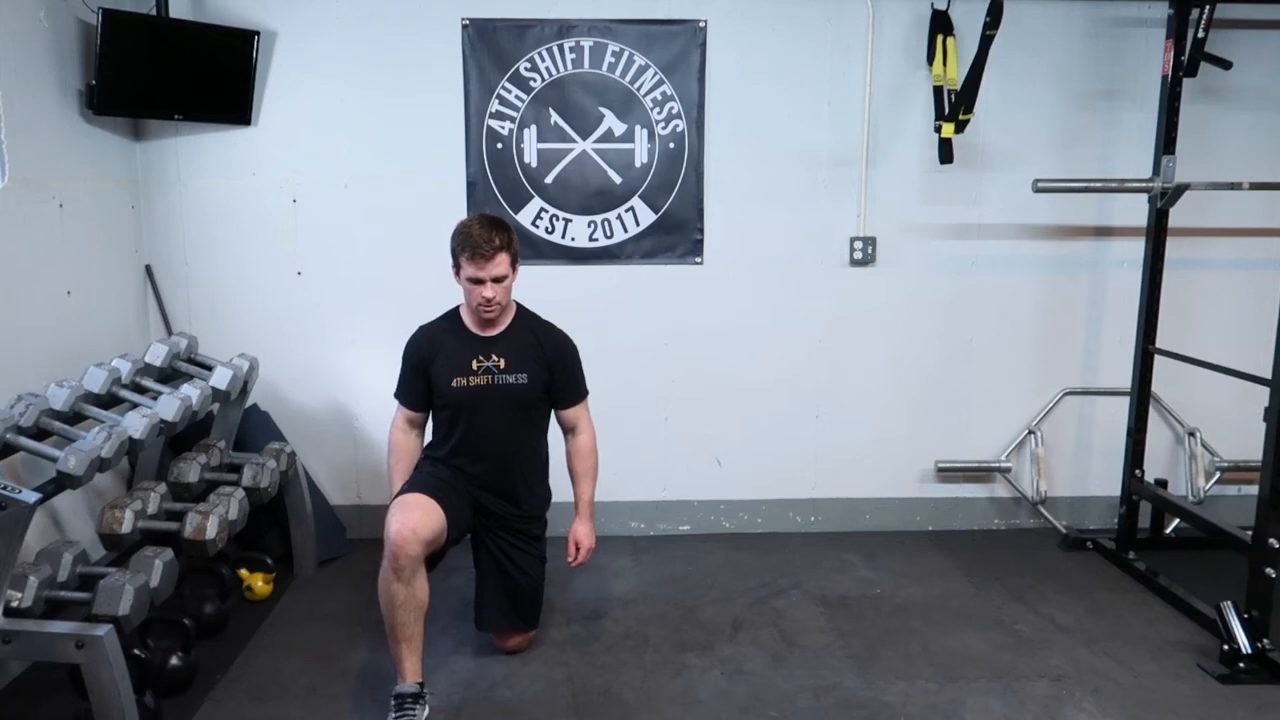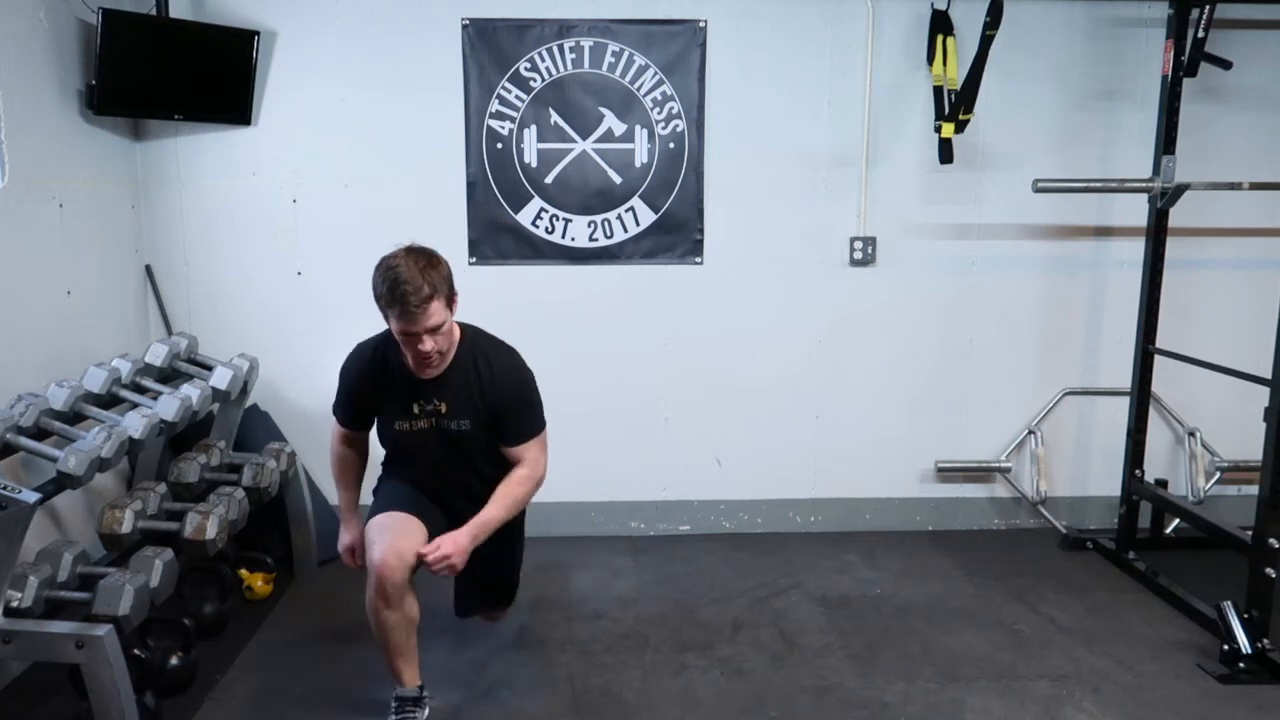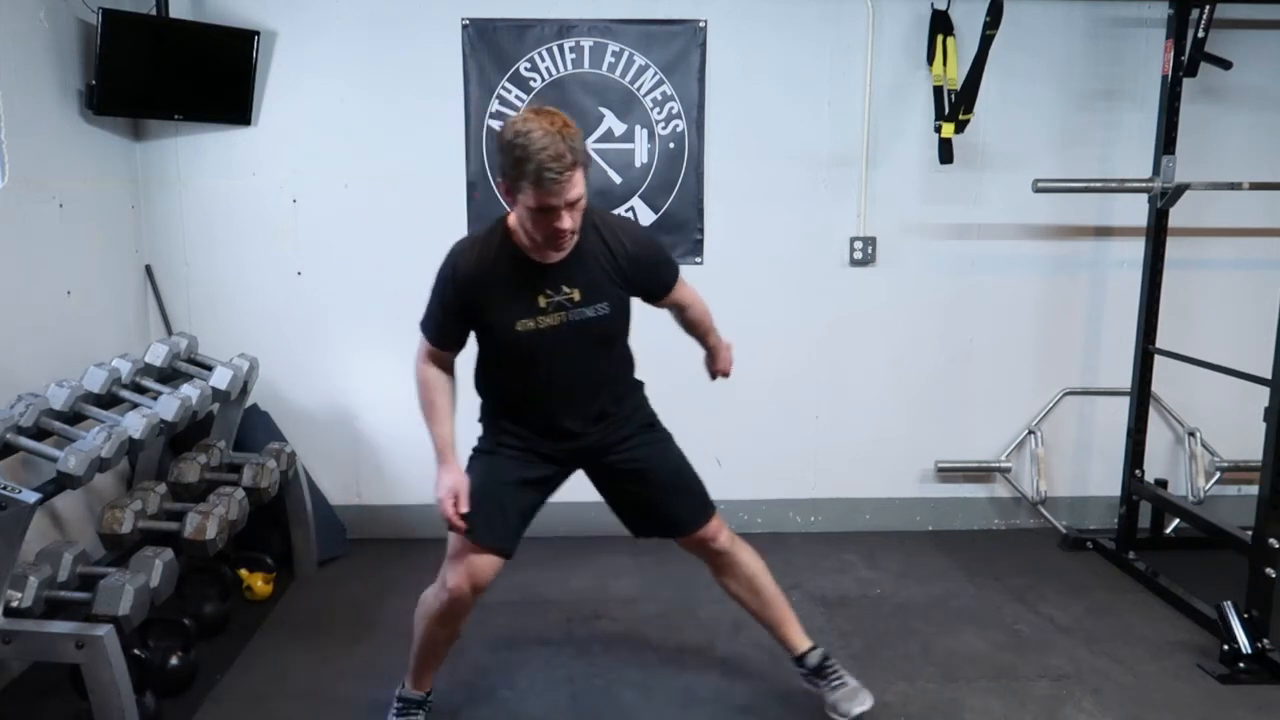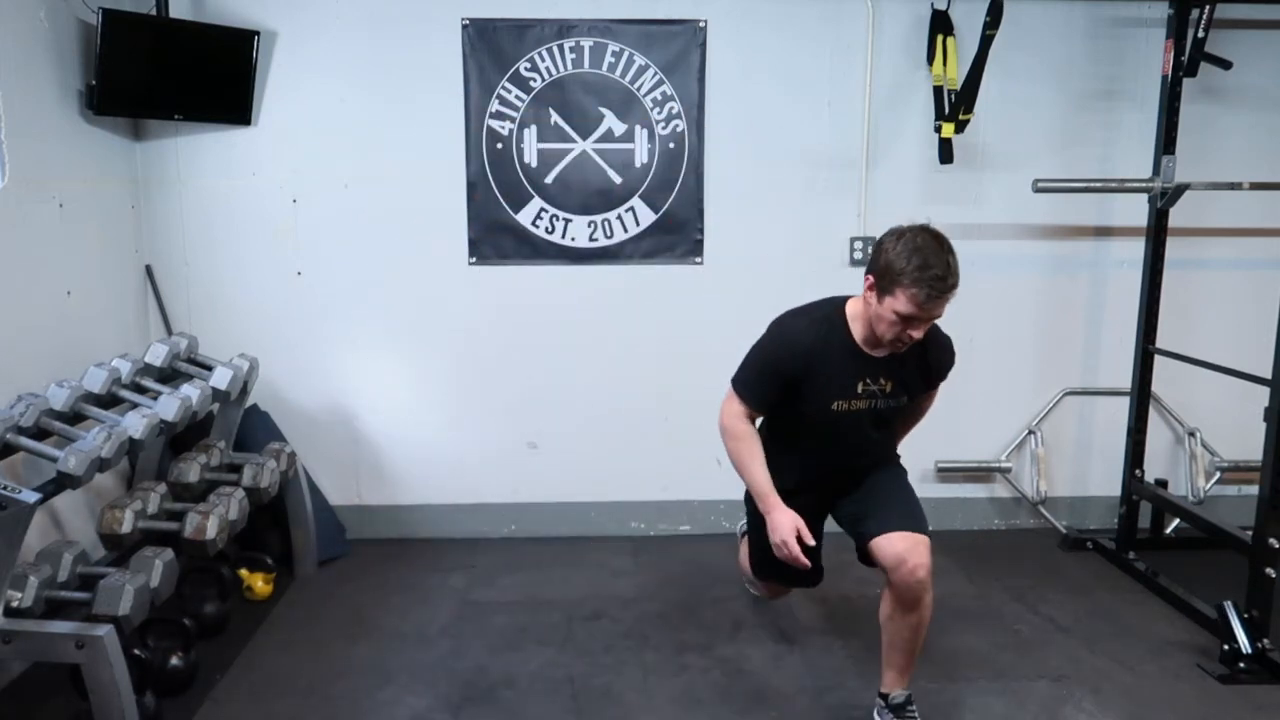
dt=0.7s
person 1, frame 1
left shoulder: (551, 344)
right shoulder: (428, 342)
left elbow: (578, 430)
right elbow: (407, 427)
left wrist: (584, 515)
right wrist: (400, 507)
left hip: (519, 501)
right hip: (447, 478)
left knee: (513, 640)
right knee: (401, 539)
left ankle: (489, 573)
person 1, frame 2
left shoulder: (502, 369)
right shoulder: (365, 366)
left elbow: (530, 465)
right elbow: (348, 441)
left wrist: (470, 536)
right wrist: (349, 520)
left hip: (486, 501)
right hip: (410, 488)
left knee: (491, 609)
right knee: (385, 564)
left ankle: (480, 588)
person 1, frame 3
left shoulder: (625, 244)
right shoulder: (471, 267)
left elbow: (679, 298)
right elbow: (434, 361)
left wrist: (715, 349)
right wrist: (448, 461)
left hip: (620, 422)
right hip: (523, 437)
left knee: (714, 543)
right knee: (463, 579)
left ankle: (813, 662)
person 1, frame 4
left shoulder: (934, 350)
right shoulder: (797, 337)
right elbow: (735, 416)
right wrist: (772, 509)
left hip: (869, 472)
right hip: (788, 479)
left knee: (912, 566)
right knee: (771, 583)
right ankle: (752, 533)
